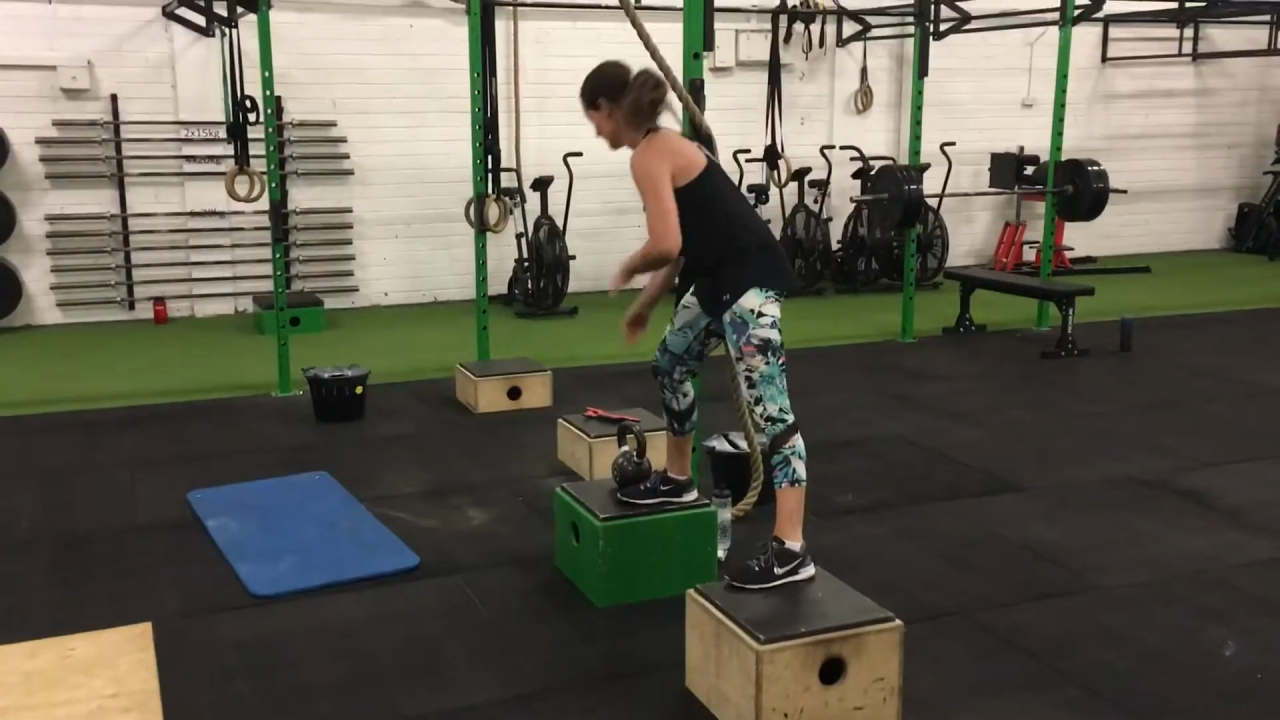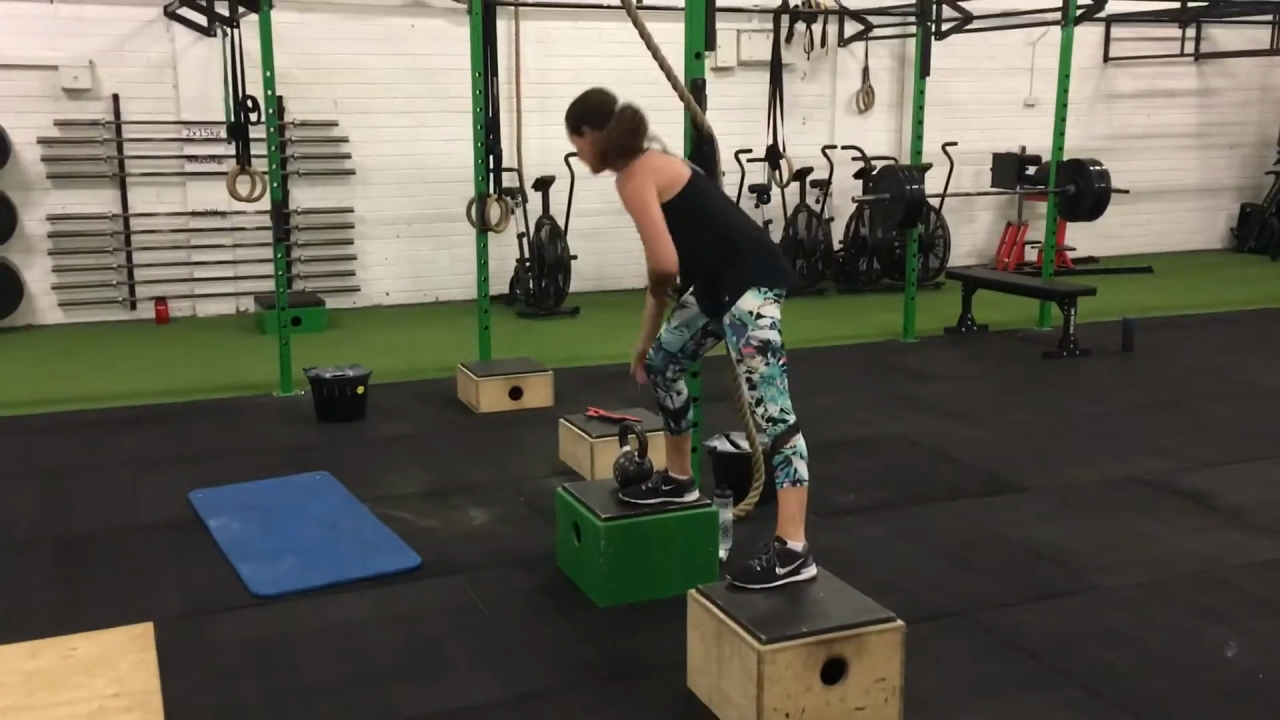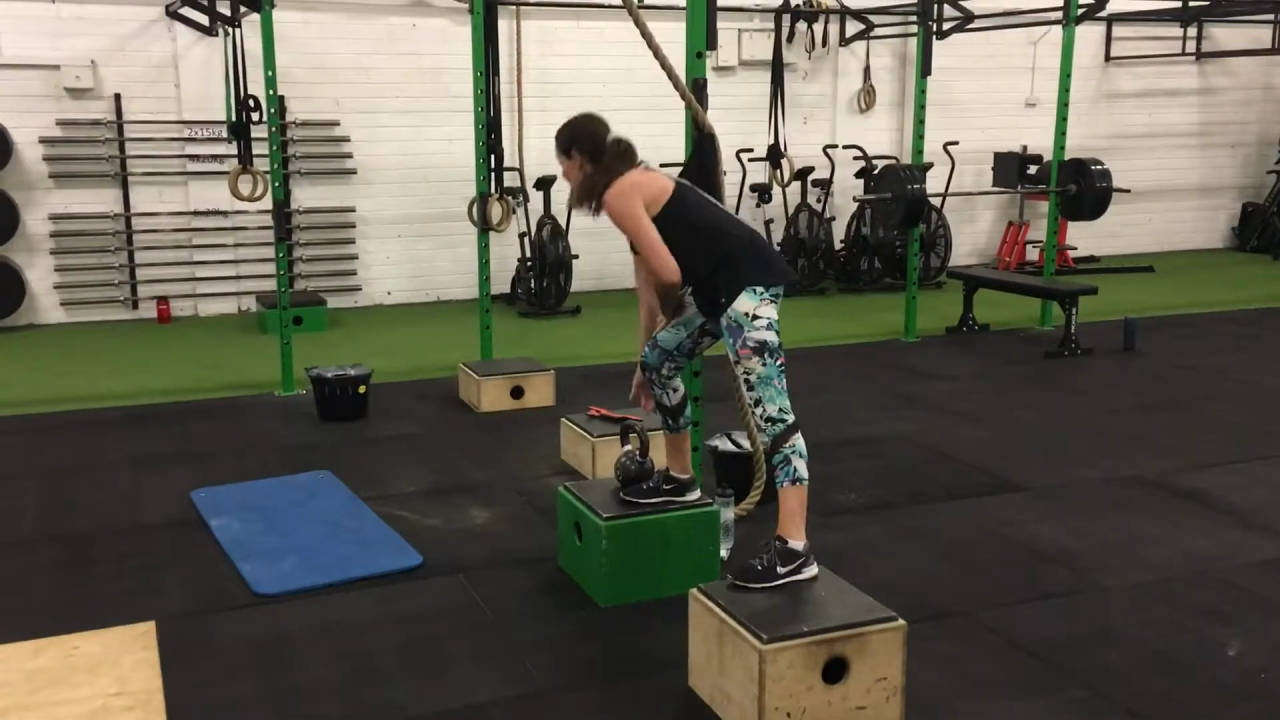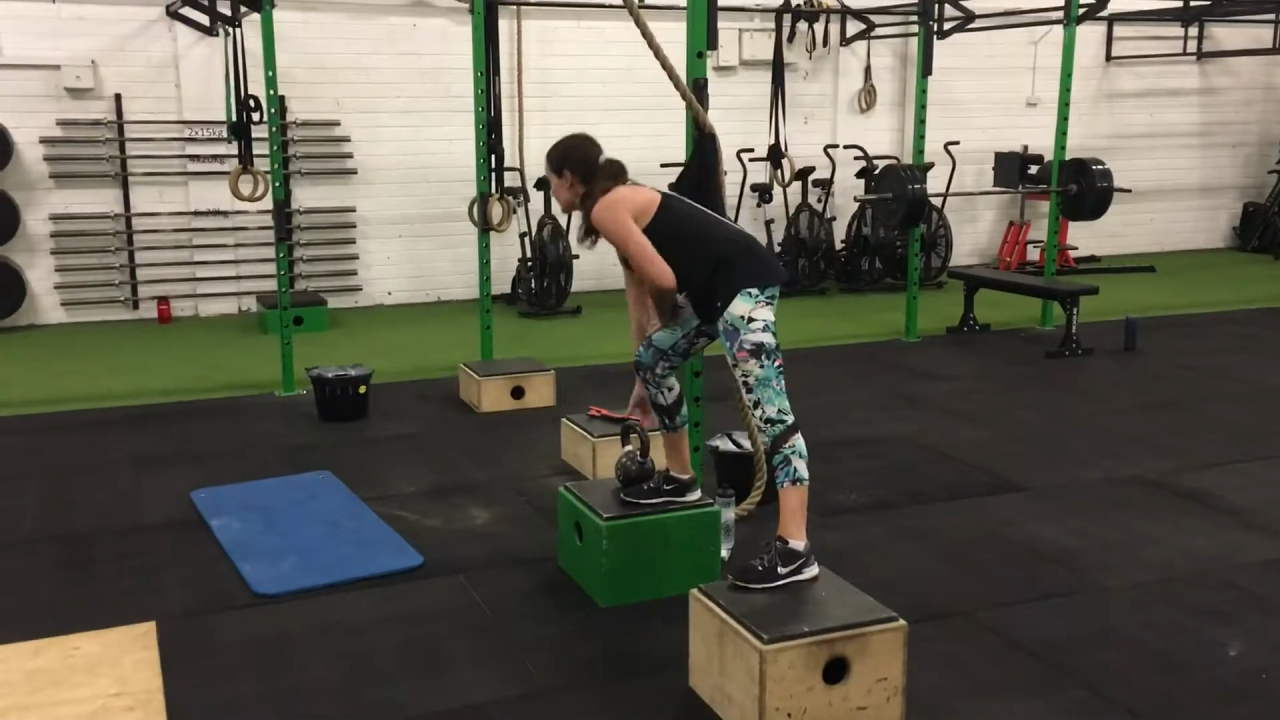
dt=0.1s
person 1, frame 1
left shoulder: (648, 154)
right shoulder: (660, 146)
left elbow: (666, 245)
right elbow: (684, 241)
left wrist: (628, 271)
right wrist: (647, 300)
left hip: (750, 279)
right hip: (717, 279)
left knee: (768, 409)
right knee: (670, 363)
left ankle: (791, 550)
right ankle: (678, 478)
person 1, frame 2
left shoulder: (634, 175)
right shoulder: (645, 168)
left elbow: (664, 265)
right elbow: (665, 264)
left wrist: (660, 302)
right wrist: (646, 338)
left hip: (751, 280)
right hip: (717, 283)
left knee: (770, 410)
right knee: (663, 360)
left ankle: (793, 551)
right ankle: (679, 478)
person 1, frame 3
left shoulder: (620, 193)
right shoulder: (635, 185)
left elbow: (667, 274)
right elbow: (651, 280)
left wrist: (666, 314)
right wrist: (642, 359)
left hip: (748, 280)
right hip: (716, 284)
left knee: (769, 409)
right knee: (659, 360)
left ankle: (793, 550)
right ankle: (679, 476)
person 1, frame 4
left shoulder: (606, 209)
right shoulder: (619, 206)
left elbow: (662, 280)
right elbow: (642, 296)
left wrist: (665, 316)
right wrist: (642, 384)
left hip: (745, 282)
right hip: (712, 289)
left knee: (769, 409)
right knee: (652, 358)
left ankle: (794, 550)
right ankle: (679, 477)
